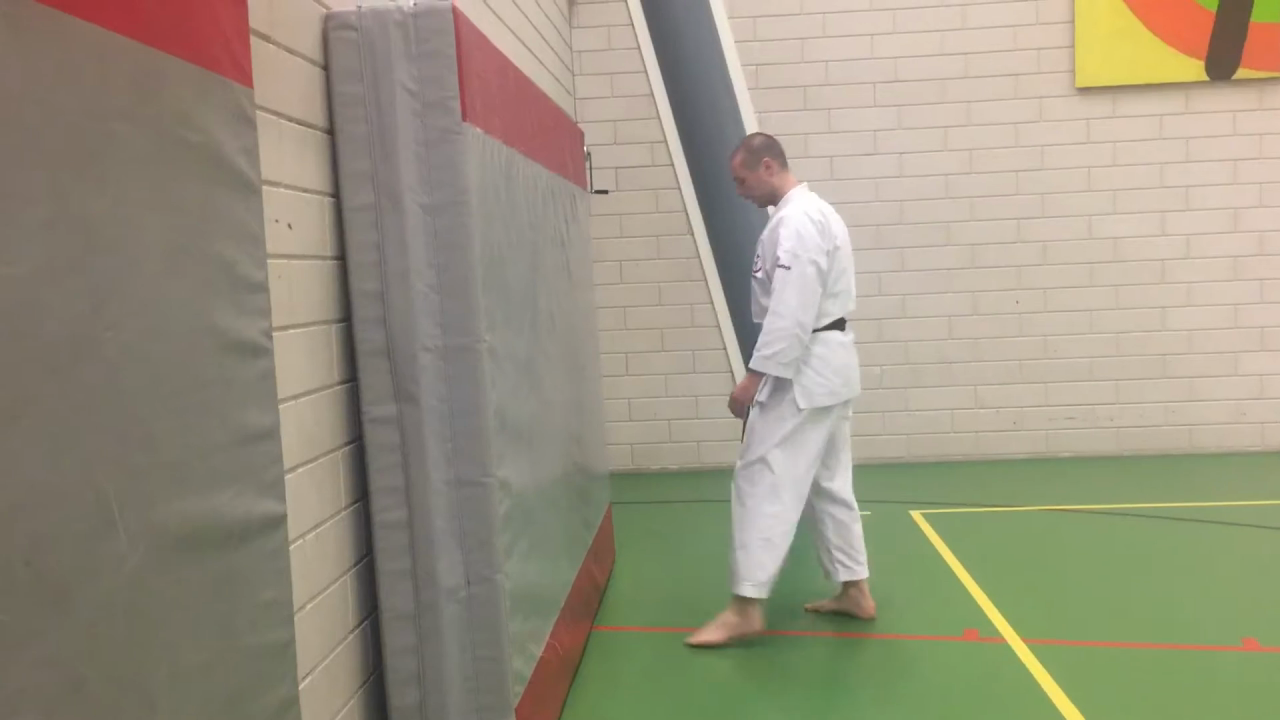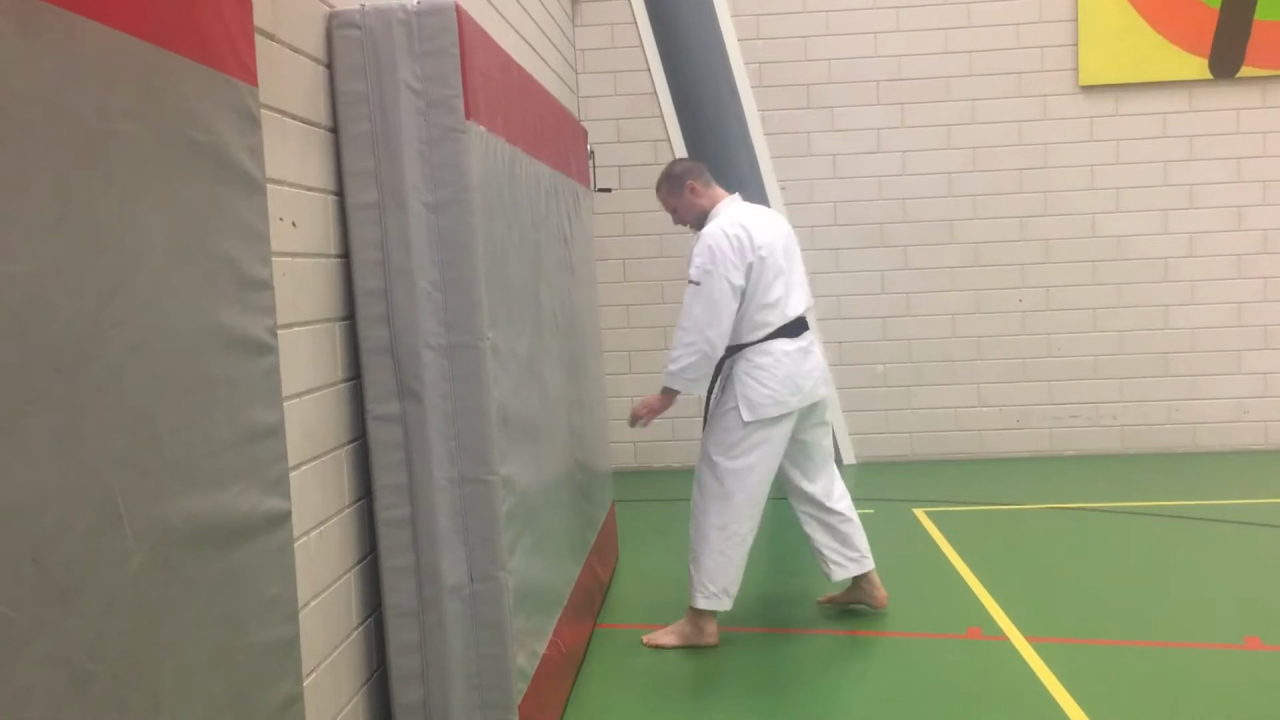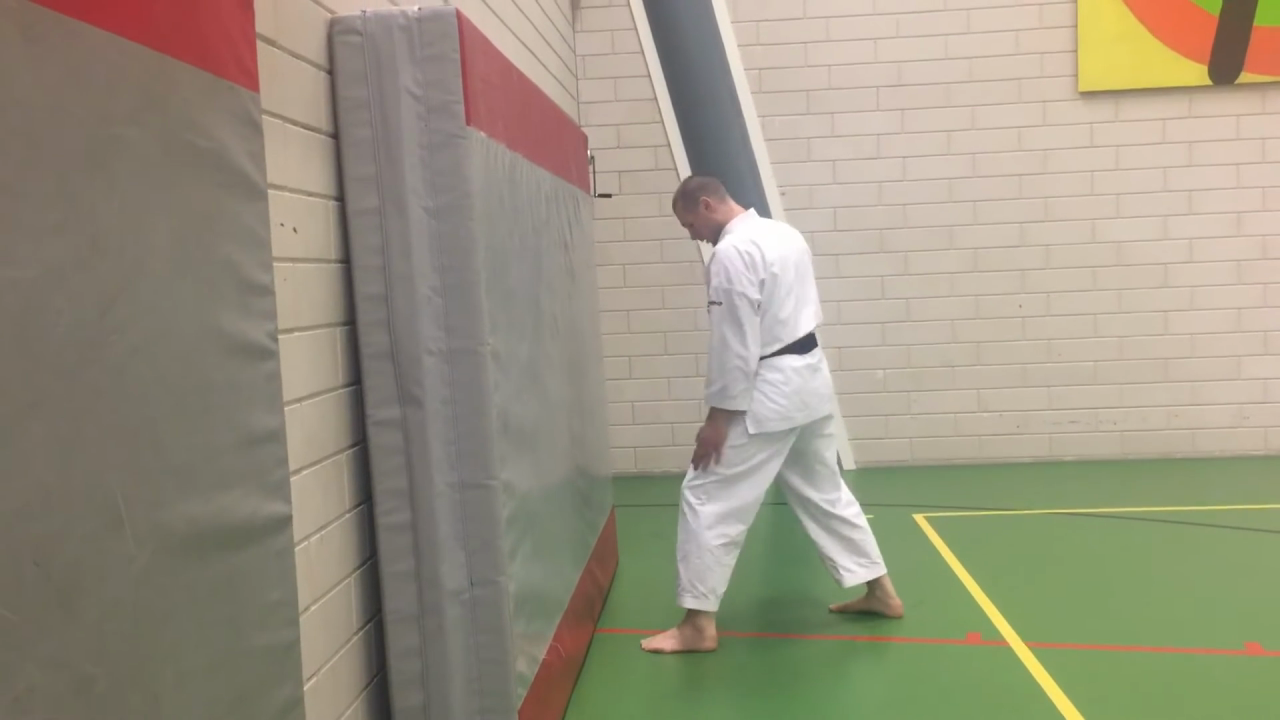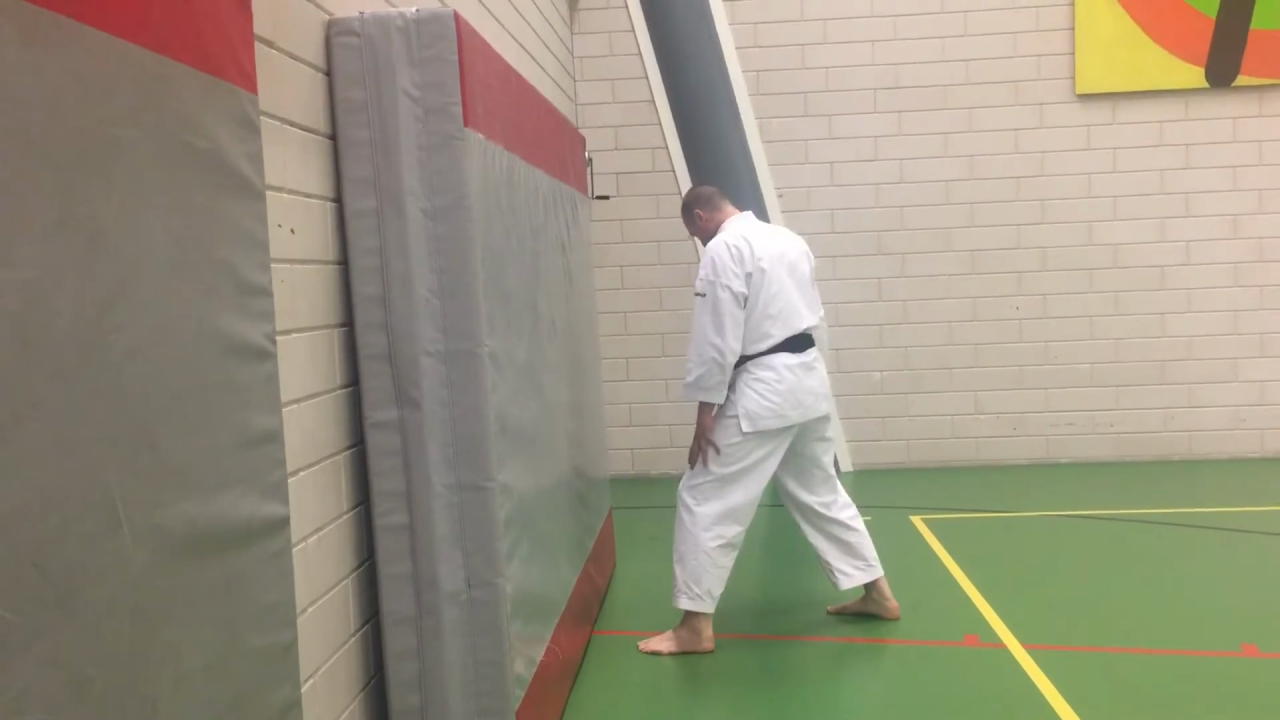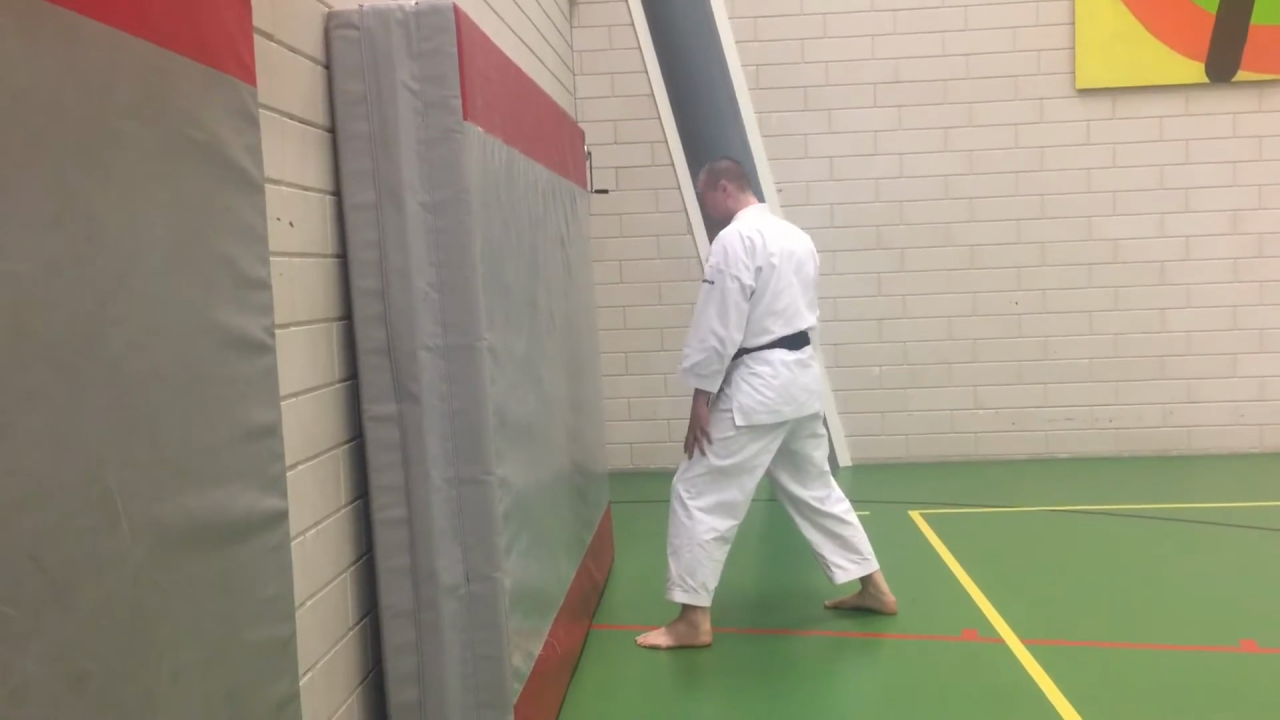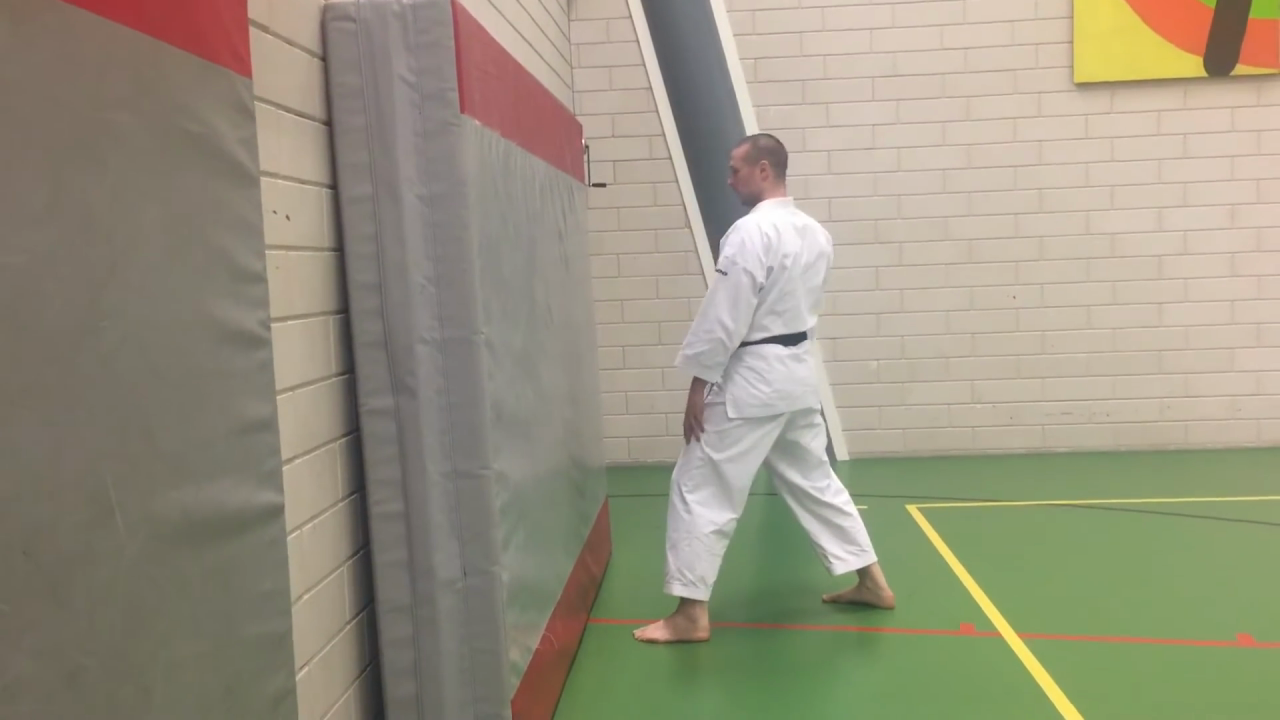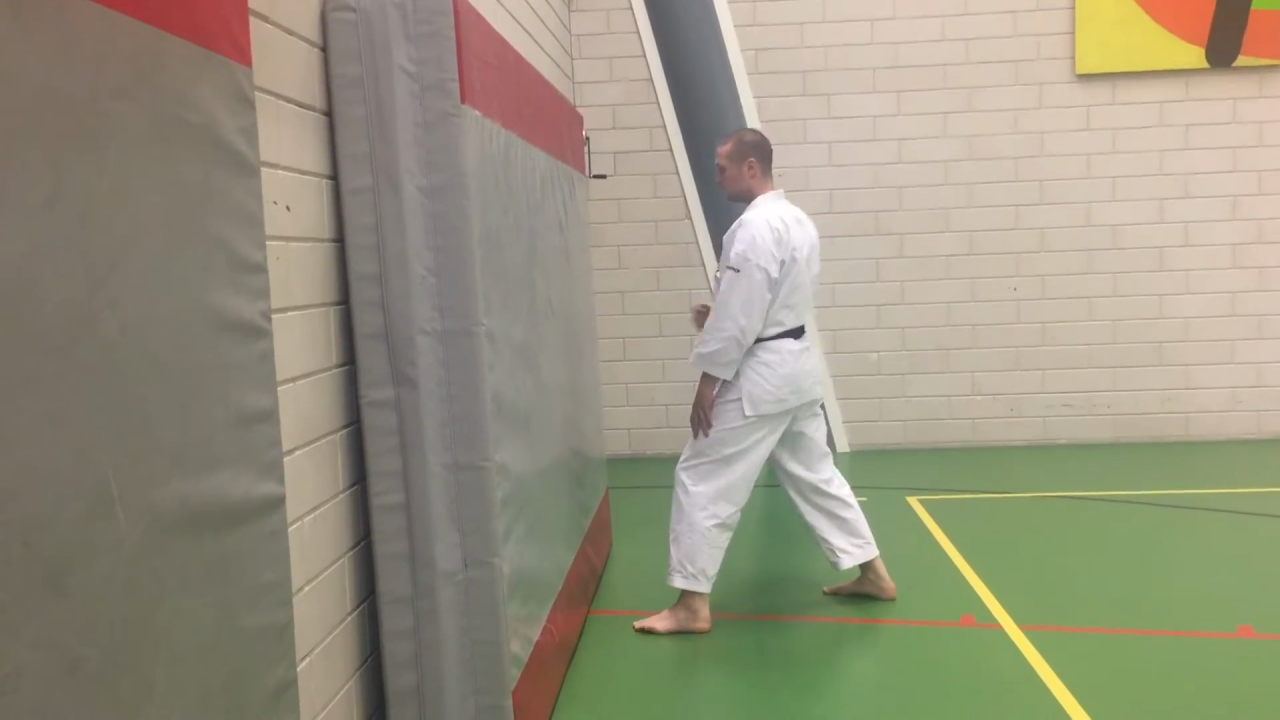
dt=0.4s
person 1, frame 1
left shoulder: (794, 221)
right shoulder: (818, 212)
left elbow: (789, 314)
left wrist: (755, 377)
right wrist: (765, 374)
left hip: (808, 368)
right hip: (832, 361)
left knee: (764, 481)
right knee: (831, 482)
left ankle: (745, 606)
right ankle: (855, 591)
person 1, frame 2
left shoulder: (718, 238)
right shoulder: (768, 219)
left elbow: (703, 328)
left wrist: (667, 394)
left hip: (761, 376)
right hip: (802, 362)
left knee: (724, 495)
right knee: (817, 480)
left ankle: (702, 618)
right ankle: (865, 580)
person 1, frame 3
left shoulder: (732, 253)
right shoulder: (786, 235)
left elbow: (735, 347)
left wrist: (718, 420)
left hip: (769, 390)
right hip: (809, 377)
left knee: (709, 499)
right knee: (825, 491)
left ankle: (698, 623)
right ankle: (880, 591)
person 1, frame 4
left shoulder: (723, 249)
right shoulder: (789, 239)
left elbow: (715, 341)
left wrist: (705, 413)
left hip: (763, 389)
right hip: (808, 378)
left knee: (706, 501)
right knee: (821, 493)
left ankle: (695, 624)
right ankle: (877, 592)
person 1, frame 5
left shoulder: (735, 240)
right shoulder: (796, 236)
left elbow: (716, 328)
left wrist: (700, 399)
left hip: (757, 384)
right hip: (801, 375)
left knee: (700, 494)
right knee: (814, 488)
left ankle: (693, 619)
right ankle: (874, 587)
person 1, frame 6
left shoulder: (751, 232)
right shoulder: (816, 233)
left elbow: (722, 318)
left wrist: (698, 386)
left hip: (751, 378)
right hip: (797, 373)
left knee: (700, 488)
right knee: (814, 481)
left ankle: (690, 613)
right ankle: (871, 581)
person 1, frame 7
left shoulder: (753, 228)
right shoulder: (798, 222)
left elbow: (738, 318)
left wrist: (707, 383)
right wrist: (715, 316)
left hip: (760, 375)
right hip: (796, 366)
left knee: (702, 480)
right knee: (815, 474)
left ankle: (692, 603)
right ankle: (872, 573)
